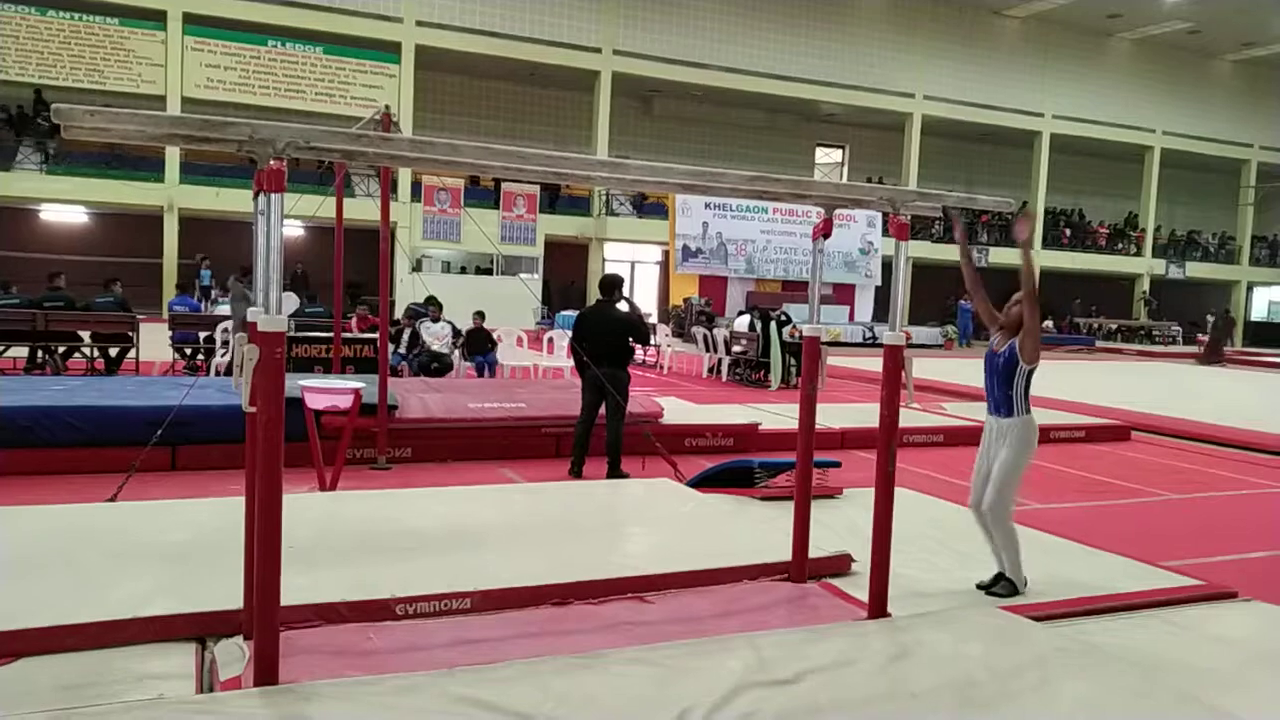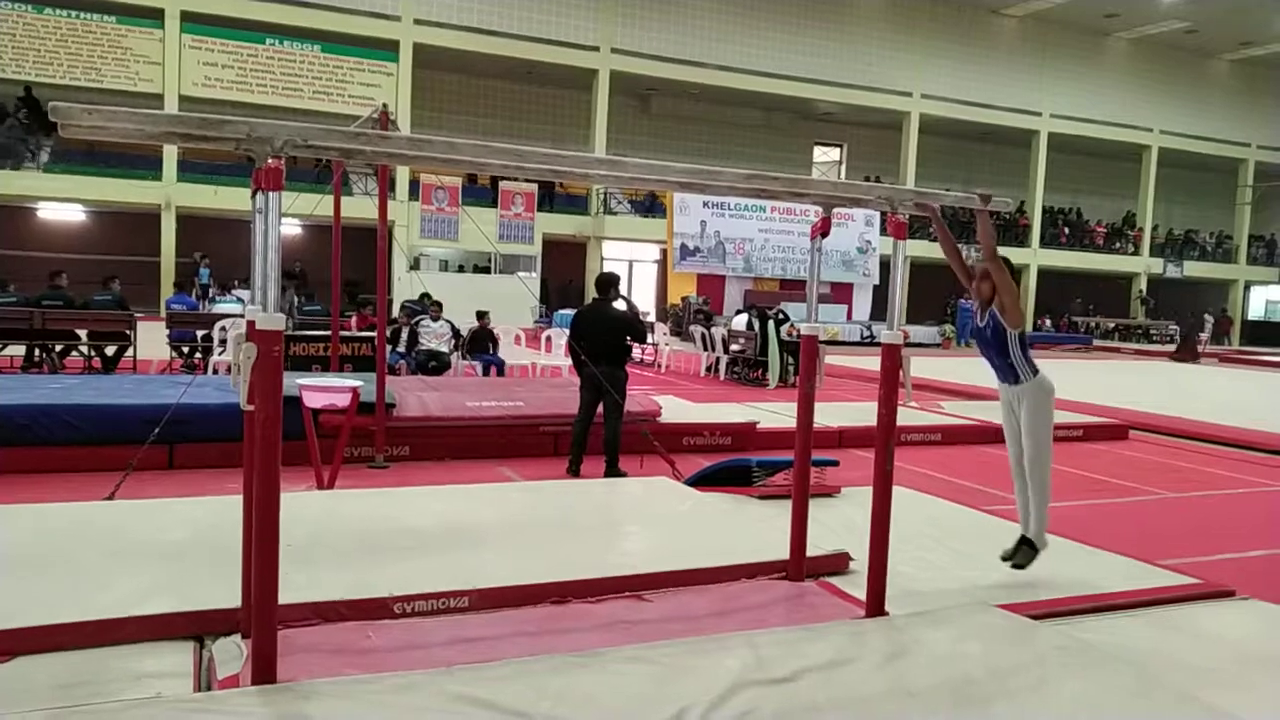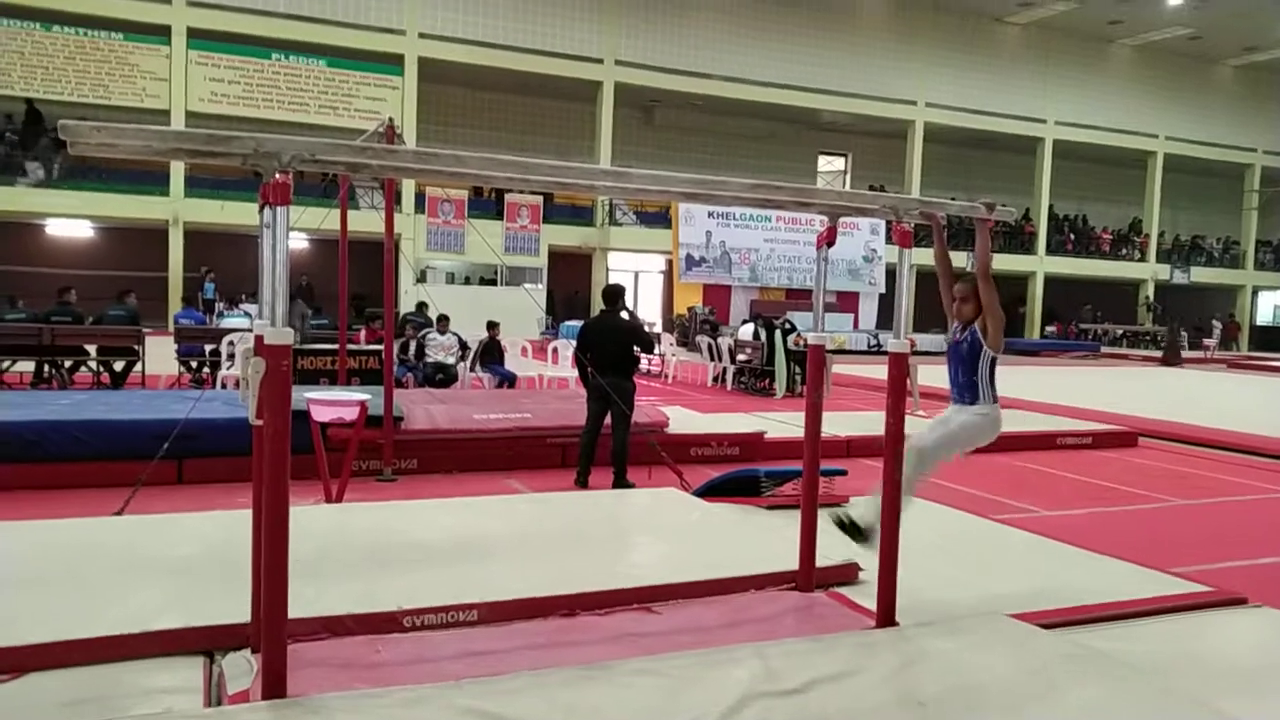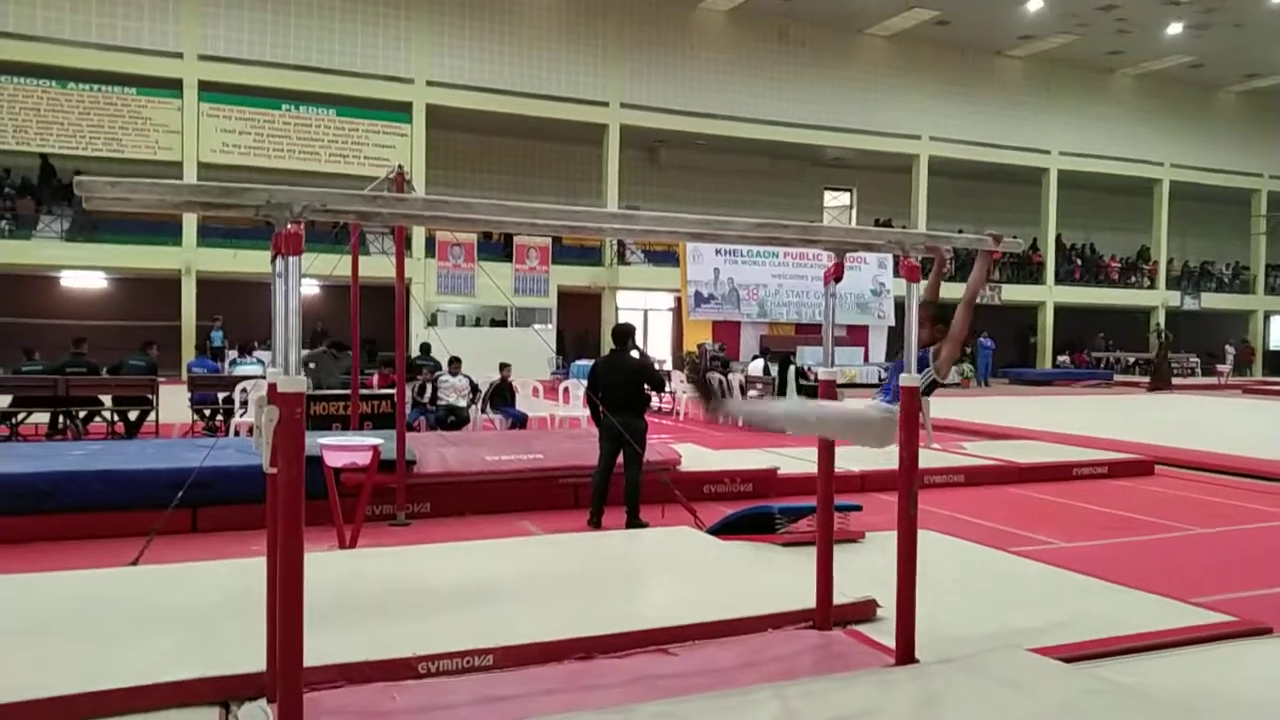
dt=0.5s
person 1, frame 1
left shoulder: (1027, 342)
right shoulder: (996, 332)
left elbow: (1031, 294)
right elbow: (974, 289)
left wrist: (1024, 248)
right wrist: (962, 244)
left hip: (1017, 430)
right hip: (993, 427)
left knee: (995, 504)
right knee: (979, 503)
left ankle: (1015, 577)
right ankle: (1004, 570)
person 1, frame 2
left shoulder: (1007, 304)
right shoulder: (980, 305)
left elbow: (991, 257)
right elbow: (955, 258)
left wrist: (982, 213)
right wrist: (935, 218)
left hip: (1032, 391)
right hip: (1007, 392)
left knee: (1035, 465)
right knee: (1019, 465)
left ankle: (1035, 535)
right ankle: (1027, 533)
person 1, frame 3
left shoulder: (990, 328)
right shoulder: (957, 325)
left elbow: (984, 275)
right elbow: (944, 274)
left wrist: (983, 228)
right wrist: (938, 233)
left hip: (982, 417)
right hip: (957, 412)
left knee: (915, 451)
right knee: (908, 453)
left ankle: (871, 523)
right ankle: (871, 519)
person 1, frame 4
left shoulder: (942, 355)
right shoulder: (916, 348)
left elbow: (967, 300)
right elbow: (928, 299)
left wrist: (985, 258)
right wrist: (938, 263)
left hip: (886, 420)
right hip: (870, 412)
left knee: (812, 419)
right knee: (801, 414)
left ankle: (723, 407)
person 2, frame 1
left shoulder: (585, 315)
right shoulder: (624, 317)
left elbow: (576, 346)
right elbow: (645, 339)
left wrist: (583, 371)
right wrist: (638, 316)
left hip: (592, 372)
right hip: (616, 373)
left knee: (585, 418)
right knee: (614, 421)
left ankle: (576, 466)
right ankle: (613, 469)
person 2, frame 2
left shoulder: (582, 314)
right shoulder: (621, 316)
left elbow: (573, 345)
right elbow: (642, 337)
left wrist: (581, 370)
right wrist: (635, 314)
left hip: (590, 371)
right hip: (613, 372)
left knee: (583, 417)
right knee: (613, 420)
left ankle: (574, 464)
right ankle: (611, 468)
person 2, frame 3
left shoulder: (589, 325)
right shoulder: (628, 326)
left elbow: (580, 356)
right elbow: (649, 347)
left wrist: (587, 382)
right wrist: (638, 324)
left hip: (597, 382)
right hip: (621, 383)
left knee: (591, 428)
right knee: (620, 431)
left ankle: (582, 476)
right ankle: (619, 479)
person 2, frame 4
left shoulder: (600, 365)
right shoulder: (639, 365)
left elbow: (591, 396)
right elbow: (660, 386)
left wrist: (599, 421)
right wrist: (647, 361)
left hip: (609, 421)
right hip: (633, 422)
left knee: (603, 468)
right knee: (632, 470)
left ankle: (595, 516)
right ankle: (632, 518)
